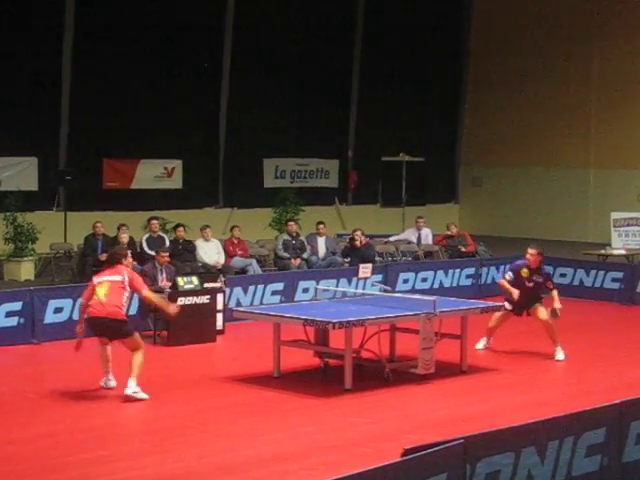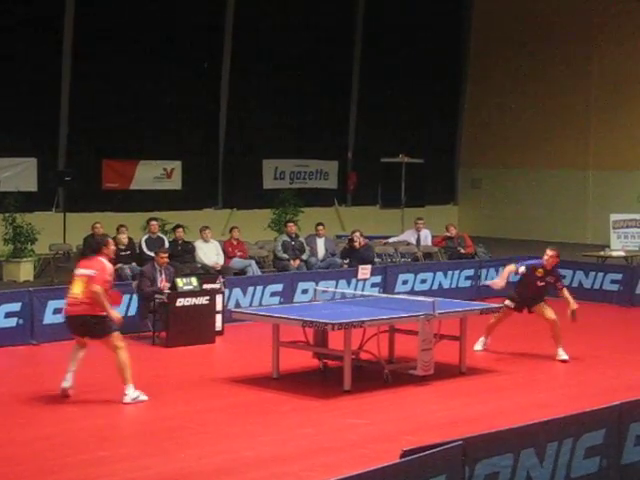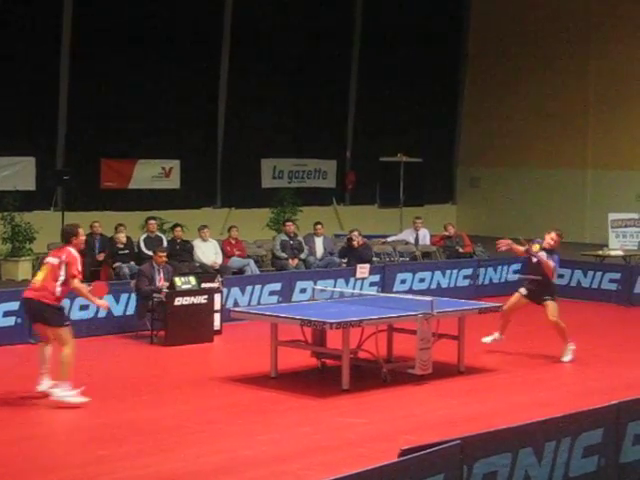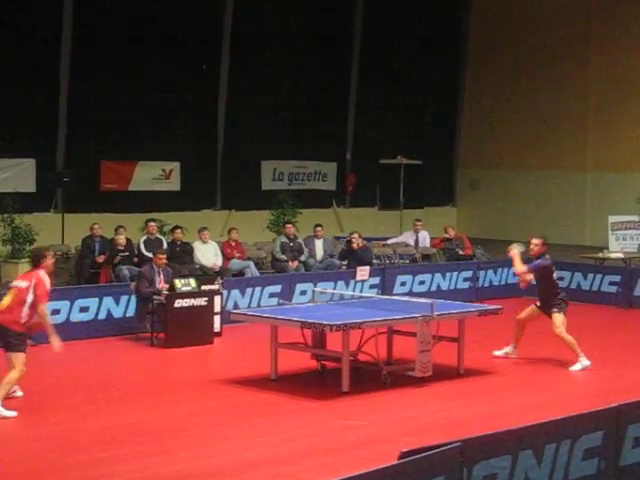
dt=0.2s
person 1, frame 1
left shoulder: (97, 277)
right shoulder: (129, 274)
left elbow: (84, 301)
right elbow: (146, 294)
left wrist: (80, 324)
right wrist: (167, 306)
left hip: (93, 318)
right hip: (114, 317)
left knee: (104, 343)
right knee: (138, 349)
left ankle: (108, 378)
right ankle: (132, 386)
person 1, frame 2
left shoulder: (82, 264)
right shoulder: (105, 266)
right elbow: (97, 291)
right wrist: (110, 311)
left hip: (71, 314)
right hip: (90, 315)
left knee: (80, 346)
right knee: (120, 348)
left ankle: (68, 380)
right ankle: (129, 391)
person 1, frame 3
left shoulder: (56, 253)
right shoulder: (72, 255)
right elbow: (75, 283)
left wrist: (86, 288)
right wrist: (95, 300)
left hip: (31, 298)
right hip: (46, 302)
left knee: (46, 341)
right knee: (68, 344)
left ankle: (45, 380)
right ankle: (64, 388)
person 1, frame 4
left shoulder: (25, 277)
right shoulder: (42, 278)
right elbow: (40, 309)
left wrist: (31, 321)
right wrist: (52, 335)
right knee: (19, 369)
person 2, frame 1
left shoulder: (545, 273)
right shoulder: (518, 266)
left elbow: (553, 289)
right elbow: (502, 281)
left wrist: (556, 302)
right wrist: (512, 290)
left hip: (533, 301)
right hip: (515, 300)
left knee: (545, 319)
right knee: (492, 325)
left ankle: (558, 348)
right ankle: (486, 339)
person 2, frame 2
left shoulder: (556, 275)
right shoulder: (533, 265)
left elbow: (562, 289)
right elbow: (511, 268)
left wrist: (571, 302)
right wrist: (502, 279)
left hip: (536, 300)
right hip: (517, 297)
left knee: (553, 319)
right knee: (494, 321)
left ankle: (559, 350)
right ankle: (484, 340)
person 2, frame 3
left shoulder: (554, 257)
right shoulder: (536, 246)
left elbow: (552, 274)
right elbow: (524, 252)
left wrist: (545, 260)
right wrist: (511, 245)
left hip: (546, 291)
right hip: (529, 287)
left knee: (553, 320)
right knee: (506, 311)
left ankle: (568, 345)
right ankle: (499, 335)
person 2, frame 4
left shoulder: (543, 262)
right shoulder: (539, 260)
left elbow: (520, 270)
left wrist: (516, 254)
right wrist: (526, 279)
left hip: (557, 301)
right hip: (545, 300)
left knee: (559, 331)
right knee: (520, 320)
left ankle: (582, 359)
right ankle: (512, 349)
